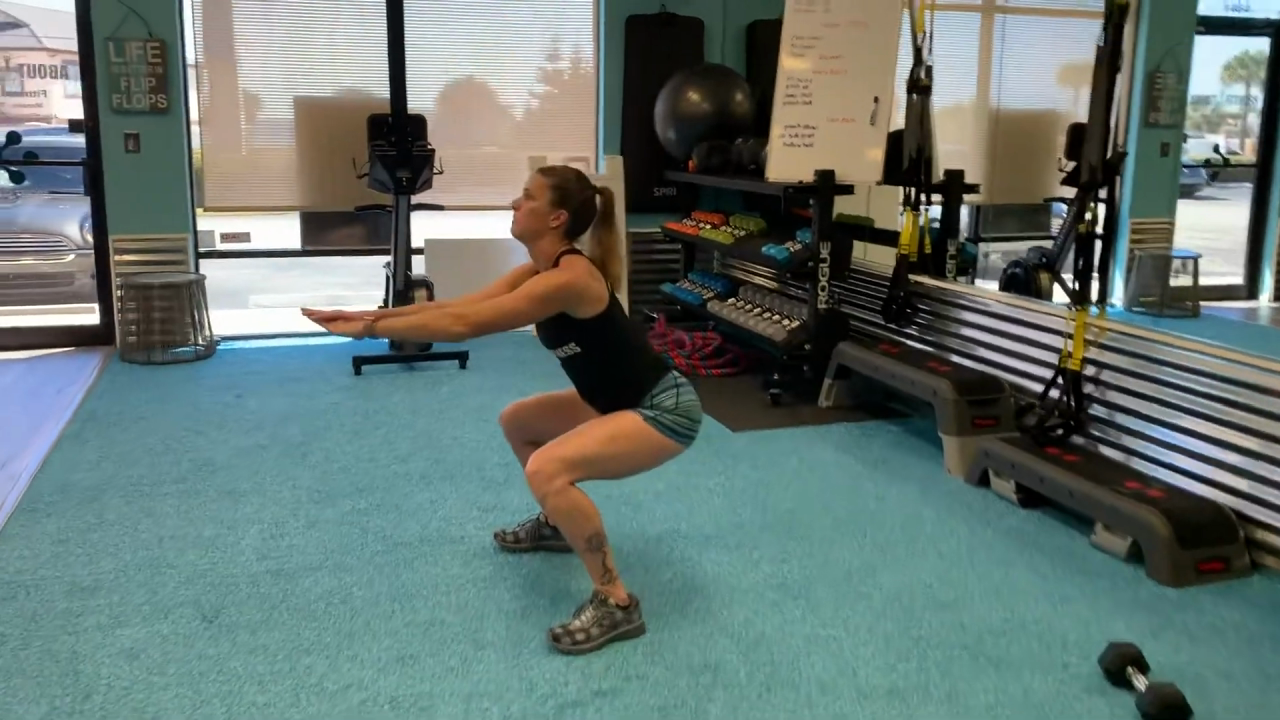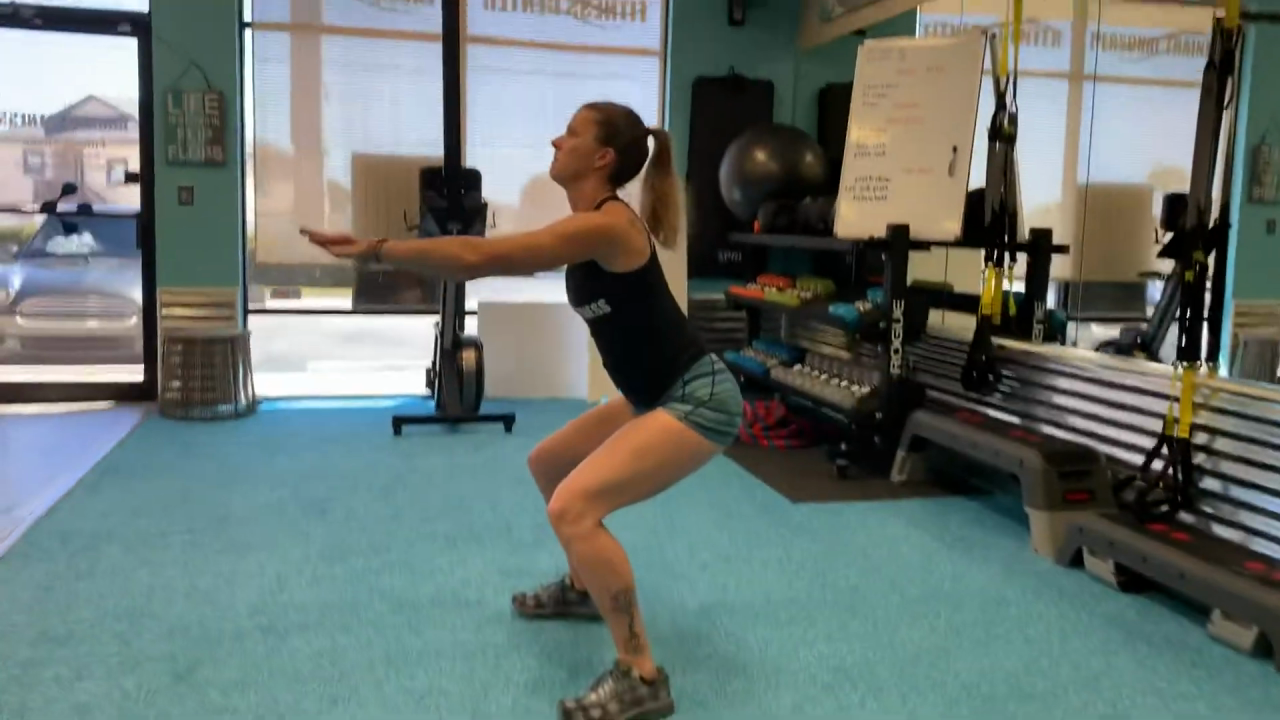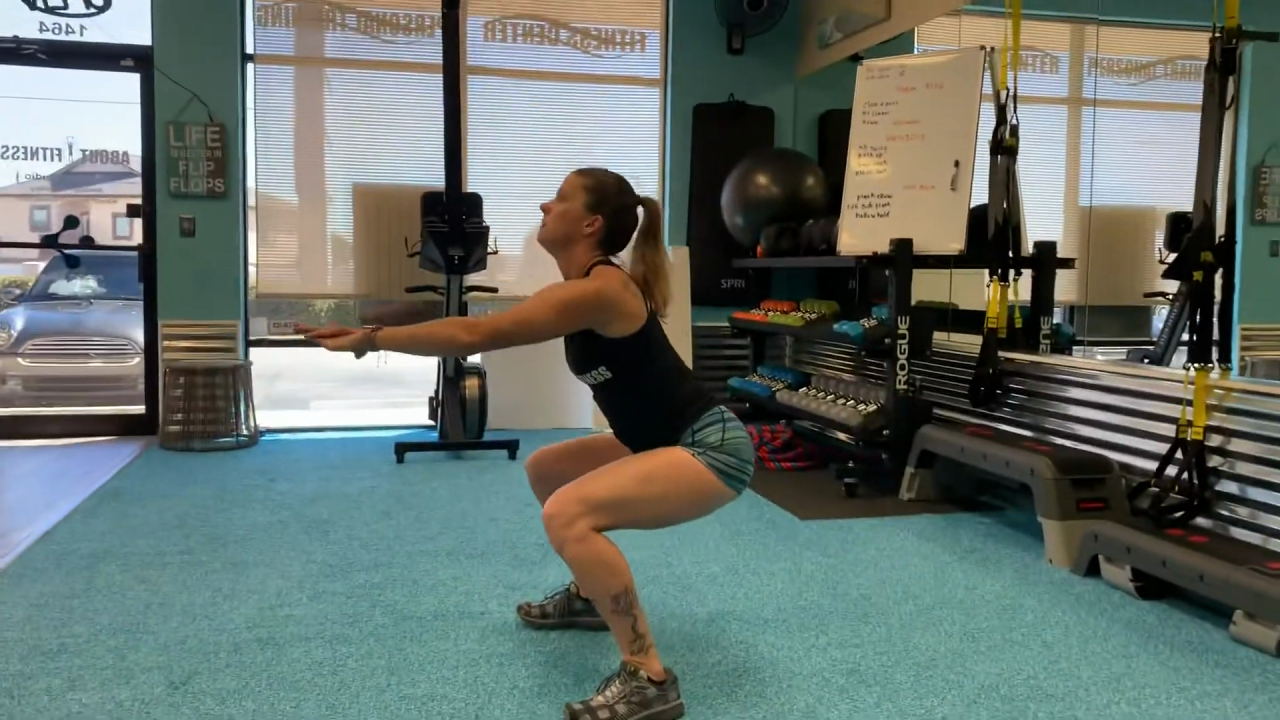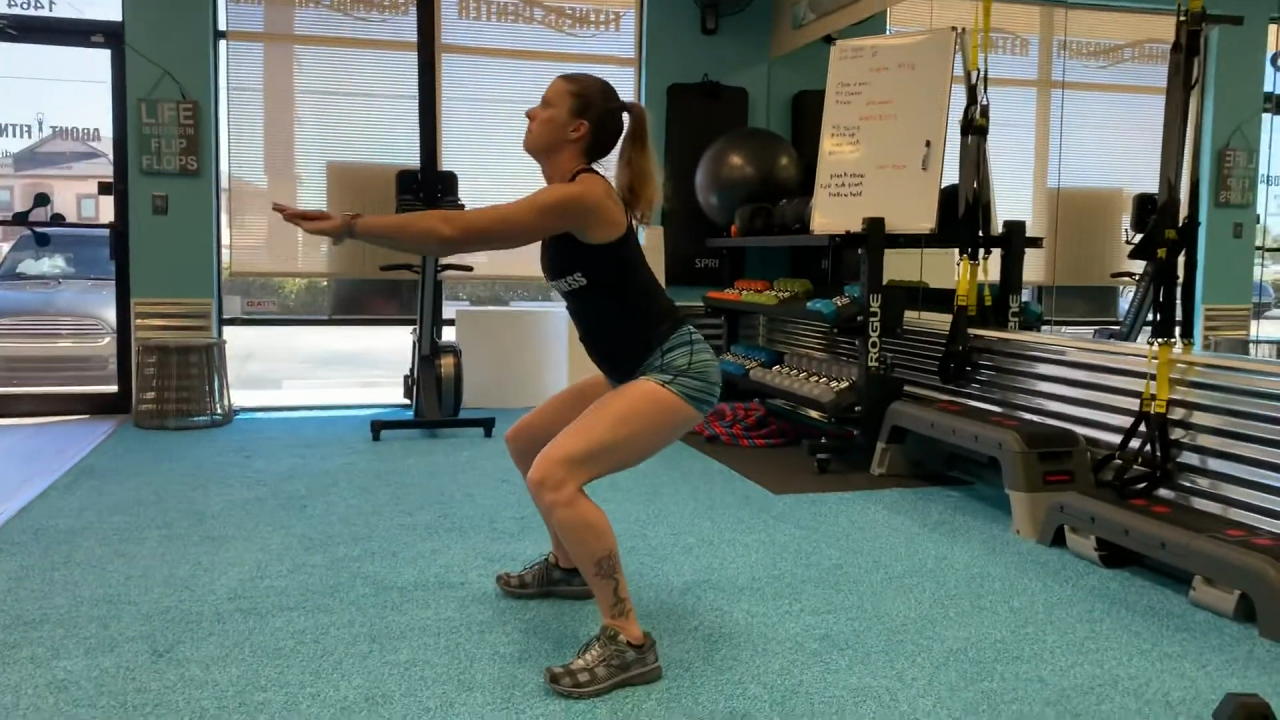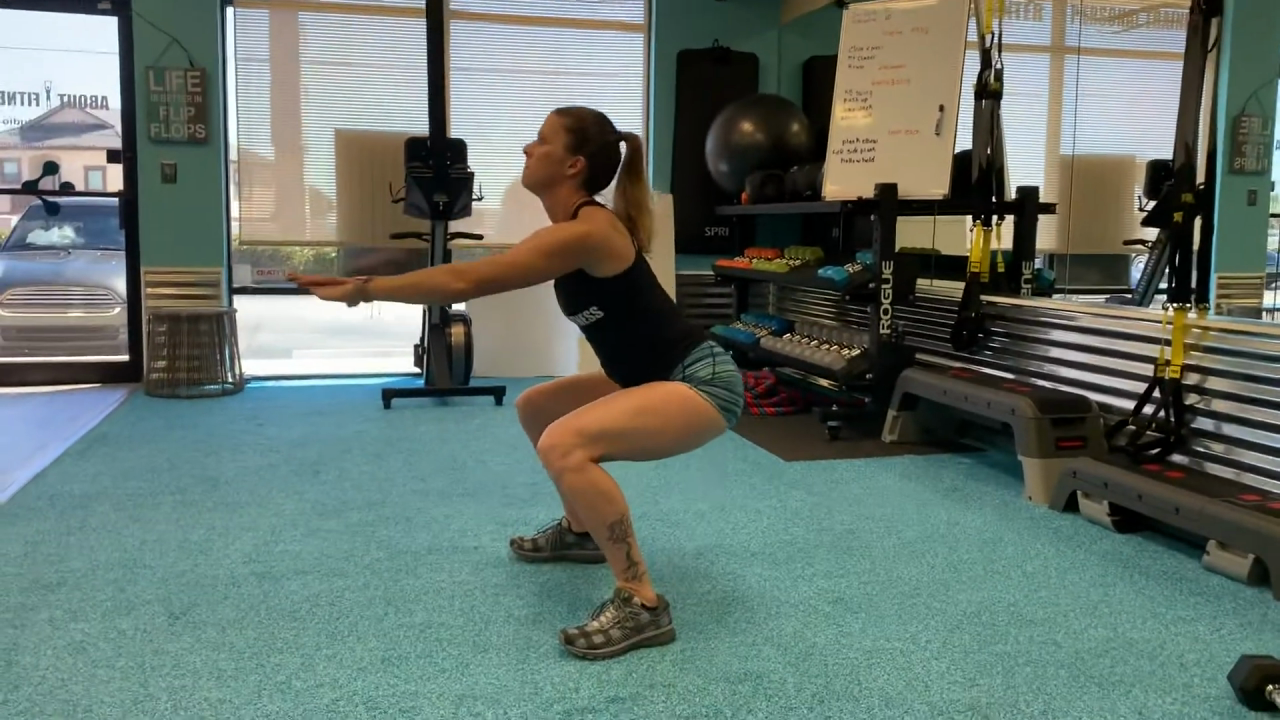
dt=0.7s
person 1, frame 1
left shoulder: (568, 279)
right shoulder: (539, 272)
left elbow: (462, 325)
right elbow: (456, 305)
left wrist: (368, 329)
right wrist: (369, 314)
left hip: (666, 410)
right hip: (620, 400)
left knee: (547, 469)
right knee: (517, 422)
left ankle: (616, 605)
right ankle: (555, 525)
person 1, frame 2
left shoulder: (606, 226)
right shoulder: (590, 226)
left elbow: (480, 257)
right elbow: (491, 257)
left wrist: (375, 249)
right wrist: (380, 249)
left hip: (699, 399)
right hip: (659, 397)
left knee: (572, 507)
right knee: (547, 464)
right ankle: (583, 587)
person 1, frame 3
left shoulder: (599, 291)
right shoulder: (581, 290)
left elbow: (474, 335)
right elbow: (484, 328)
left wrist: (369, 339)
right wrist: (377, 334)
left hip: (713, 449)
right hip: (672, 442)
left knee: (567, 515)
right knee: (545, 470)
right ankle: (588, 596)
person 1, frame 4
left shoulder: (581, 197)
right shoulder: (569, 197)
left elbow: (455, 231)
right elbow: (466, 235)
left wrist: (348, 227)
right wrist: (354, 228)
left hip: (678, 370)
right hip: (639, 369)
left knee: (552, 475)
right knee: (524, 441)
left ankle: (628, 643)
right ankle: (567, 564)
person 1, frame 5
left shoulder: (586, 232)
right shoulder: (574, 227)
left elbow: (465, 282)
right elbow: (476, 275)
left wrist: (361, 290)
right wrist: (371, 285)
left hip: (702, 382)
right hip: (657, 377)
left knee: (563, 444)
right knee: (536, 409)
left ankle: (642, 606)
right ankle: (580, 530)
